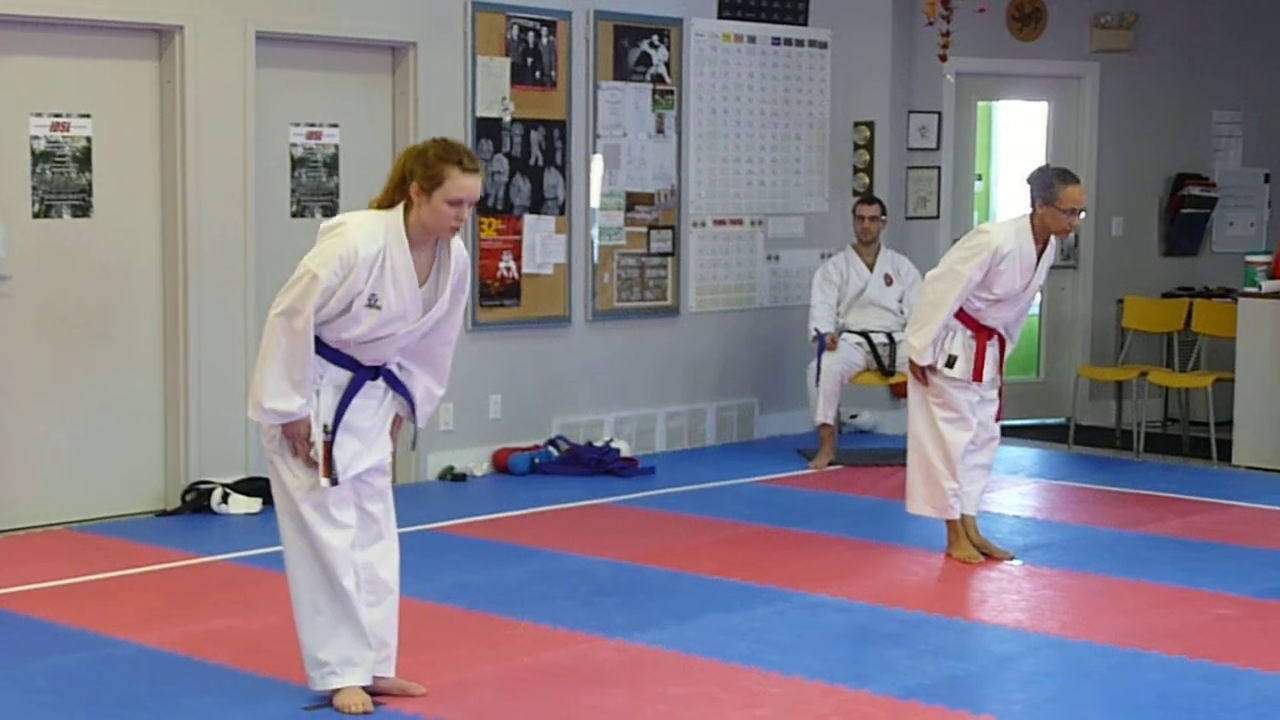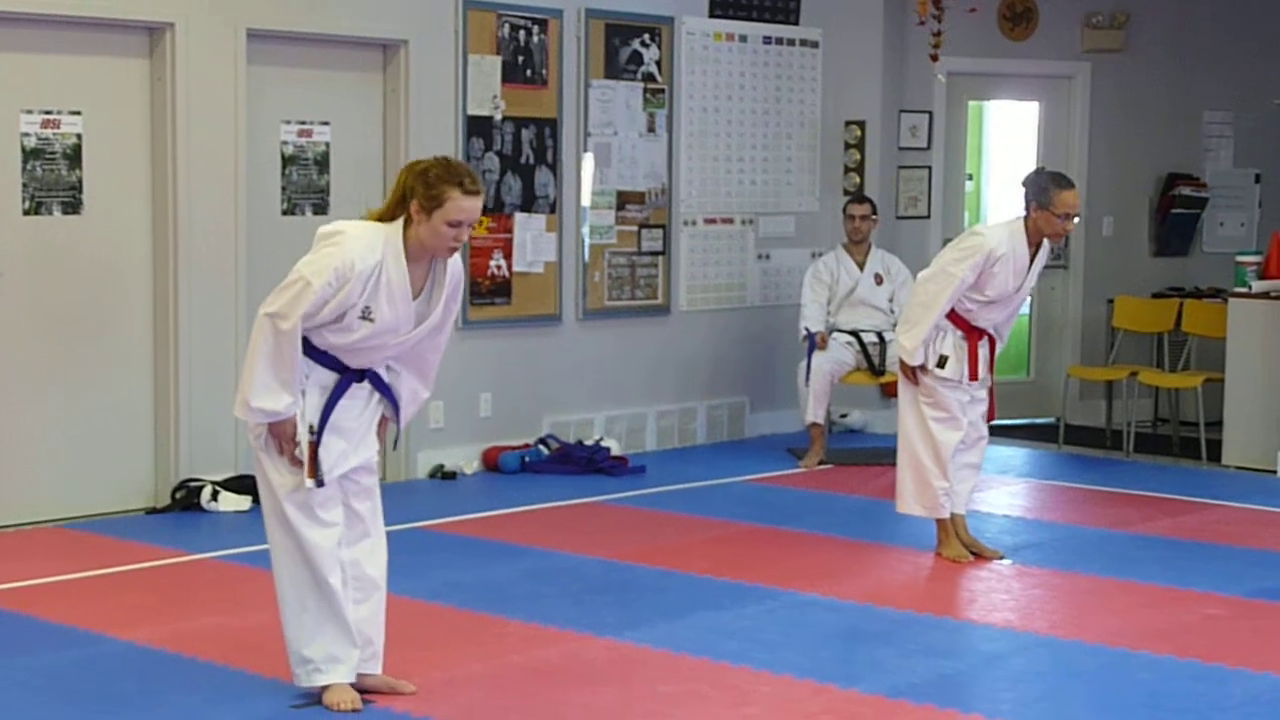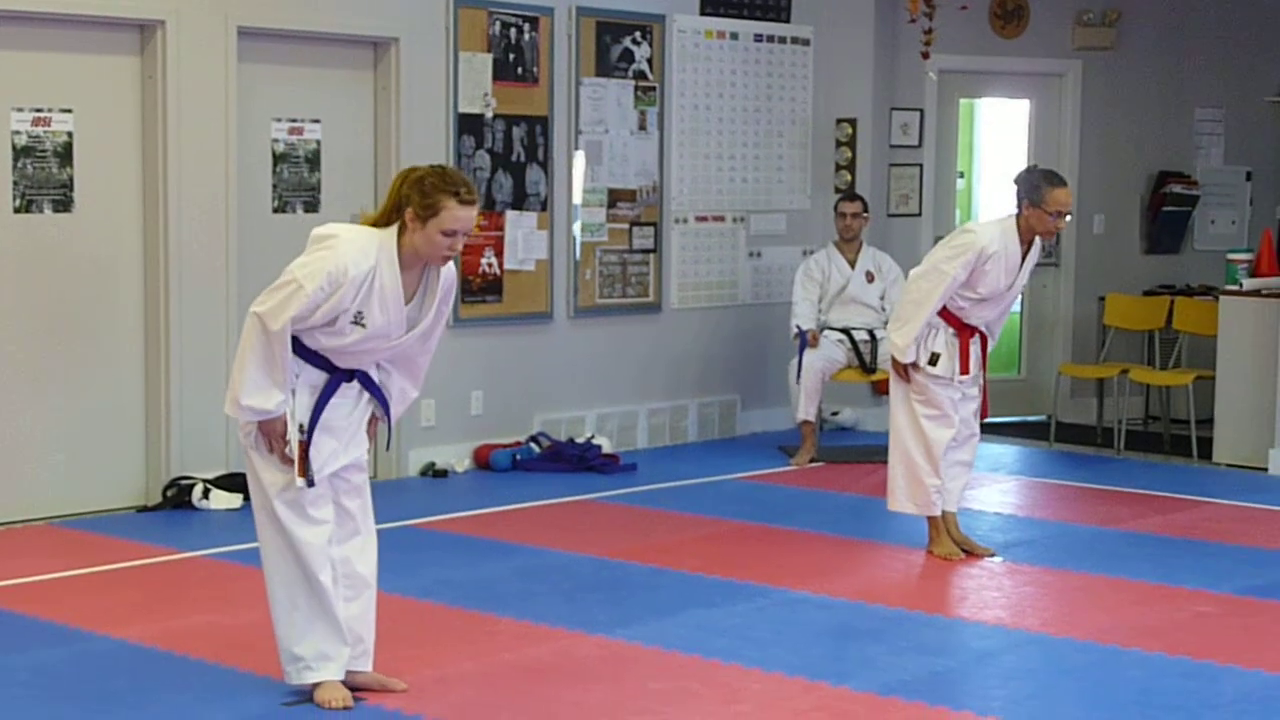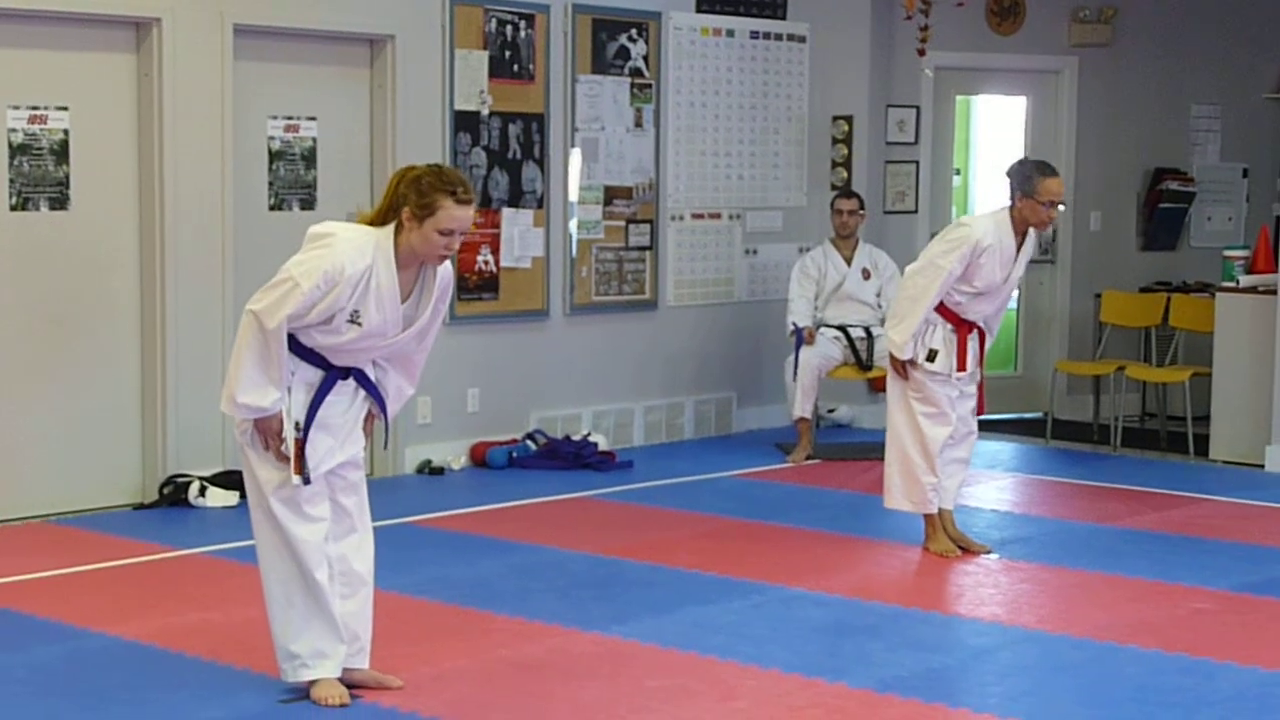
dt=0.1s
person 1, frame 1
left shoulder: (454, 259)
right shoulder: (356, 242)
left elbow: (433, 345)
right elbow: (291, 320)
left wrist: (403, 408)
right wrist: (291, 409)
left hip: (370, 396)
right hip: (315, 392)
left knee: (374, 529)
right knee: (325, 529)
left ankle: (372, 663)
right ankle: (341, 671)
person 1, frame 2
left shoulder: (449, 274)
right shoulder: (355, 254)
left elbow: (419, 350)
right elbow: (278, 320)
left wrist: (388, 411)
right wrist: (277, 409)
left hip: (354, 398)
right hip: (298, 395)
left knee: (362, 528)
right knee: (314, 531)
left ankle: (360, 661)
right ankle: (329, 669)
person 1, frame 3
left shoulder: (441, 279)
right shoulder: (348, 258)
right elbow: (268, 320)
left wrist: (377, 411)
right wrist: (268, 409)
left hip: (344, 397)
right hip: (289, 392)
left knee: (353, 525)
right knee: (304, 528)
left ankle: (351, 659)
right ankle: (320, 666)
person 1, frame 4
left shoulder: (438, 278)
right shoulder: (345, 257)
right elbow: (264, 318)
left wrist: (373, 408)
right wrist: (264, 405)
left hip: (340, 393)
right hip: (284, 389)
left knee: (348, 524)
right knee: (300, 527)
left ankle: (346, 657)
right ankle: (315, 664)
person 2, frame 1
left shoulder: (1047, 246)
right shoulder: (995, 240)
right elbow: (941, 291)
left wrist: (1001, 351)
right wrist: (921, 351)
left hip: (984, 349)
right hip: (951, 345)
left knee: (981, 437)
right knee: (950, 437)
left ankle: (971, 530)
right ankle: (956, 536)
person 2, frame 2
left shoulder: (1039, 248)
right shoulder: (989, 242)
right elbow: (933, 291)
left wrist: (990, 356)
right wrist: (911, 351)
left hip: (974, 350)
right hip: (938, 346)
left knee: (970, 438)
right knee: (939, 436)
left ankle: (961, 529)
right ankle: (945, 536)
person 2, frame 3
left shoulder: (1031, 245)
right shoulder: (980, 240)
right elbow: (925, 289)
left wrist: (982, 354)
right wrist: (903, 348)
left hip: (965, 347)
right hip: (930, 343)
left knee: (962, 436)
right knee: (931, 434)
left ankle: (952, 527)
right ankle: (937, 533)
person 2, frame 4
left shoulder: (1026, 240)
right shoulder: (974, 232)
right elbow: (920, 284)
left wrist: (976, 345)
right wrist: (901, 345)
left hip: (964, 341)
right hip: (930, 339)
left knee: (959, 432)
right knee: (928, 431)
left ankle: (949, 523)
right ankle: (933, 530)
person 3, frame 1
left shoulder: (902, 266)
right shoulder: (834, 266)
left elbow: (916, 308)
right elbow: (822, 307)
right wrist: (826, 332)
left hip: (895, 340)
right hip: (852, 341)
right knee: (824, 367)
right ankle: (827, 446)
person 3, frame 2
left shoulder: (892, 265)
right shoulder: (825, 266)
left elbow: (906, 308)
right elbow: (813, 306)
right wrist: (817, 331)
left hip: (885, 340)
right hip: (843, 340)
right knee: (815, 366)
right ankle: (817, 446)
person 3, frame 3
left shoulder: (883, 263)
right shoulder: (816, 264)
left elbow: (898, 305)
right elbow: (804, 304)
right wrist: (808, 329)
left hip: (877, 338)
right hip: (834, 338)
right knee: (806, 365)
right ankle: (808, 443)
person 3, frame 4
left shoulder: (879, 260)
right shoulder: (812, 261)
left elbow: (894, 302)
right elbow: (800, 301)
right wrist: (804, 326)
left hip: (873, 335)
right hip: (830, 335)
right knee: (802, 361)
right ankle: (805, 440)
